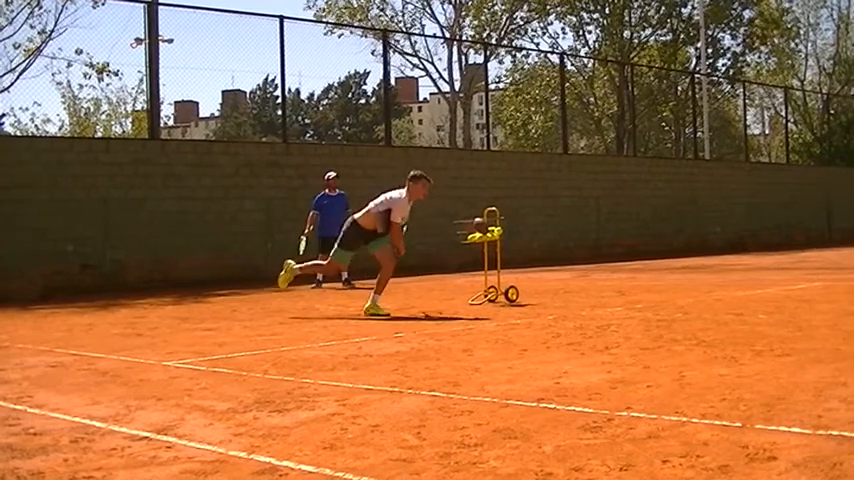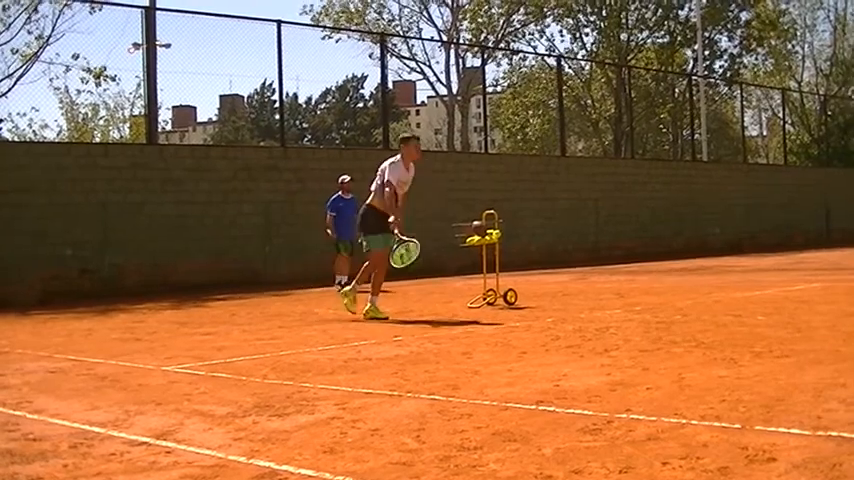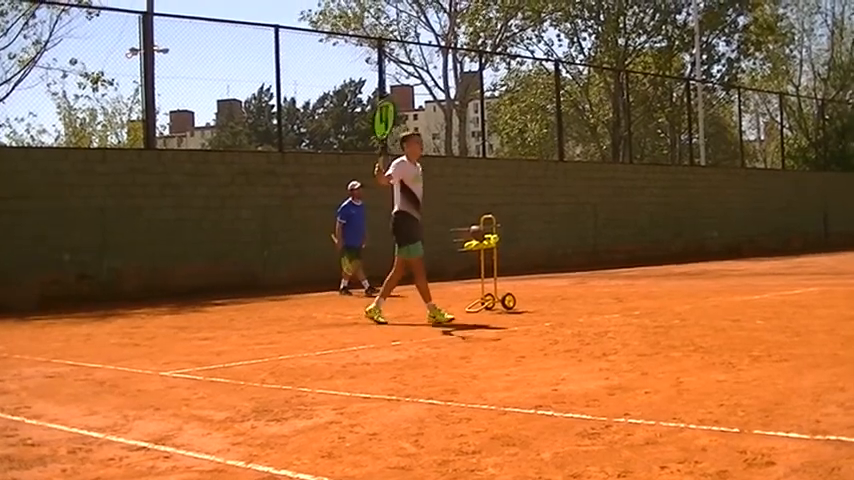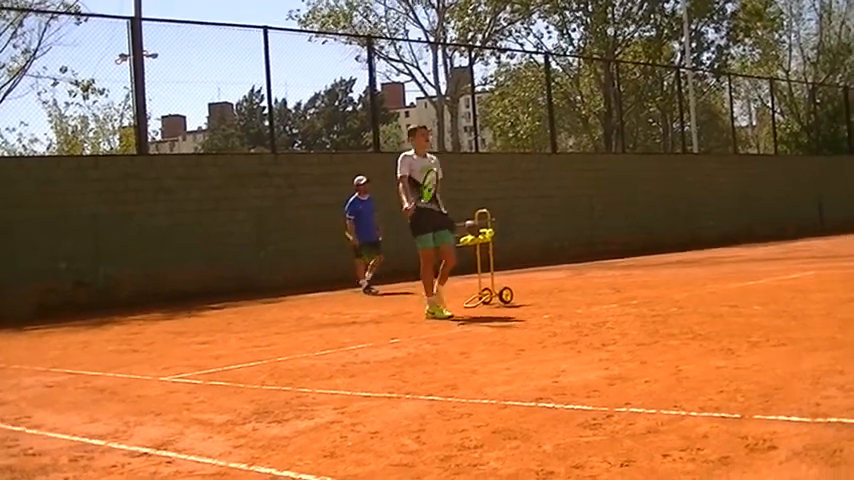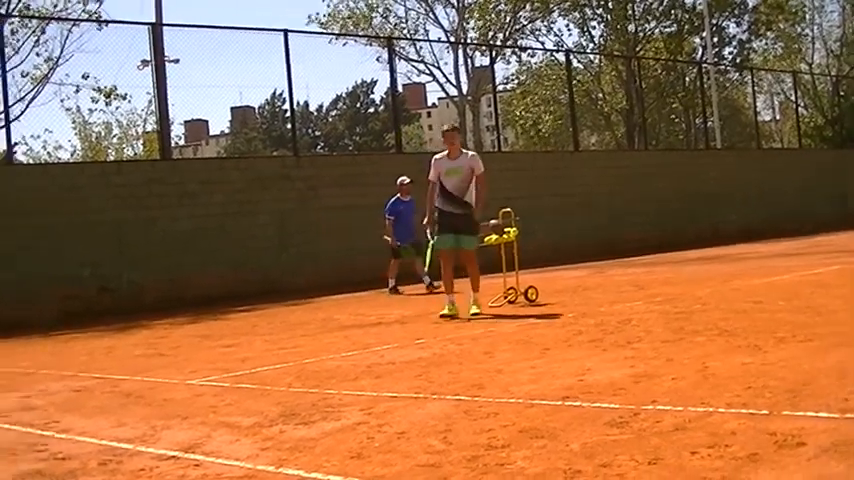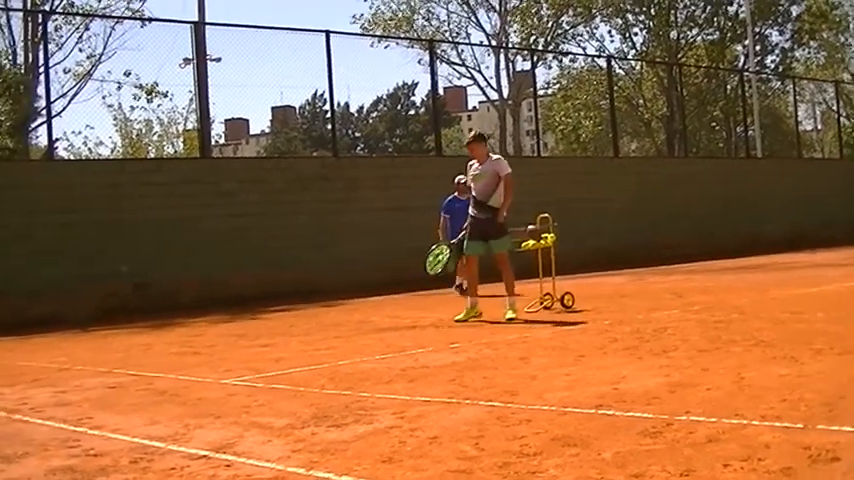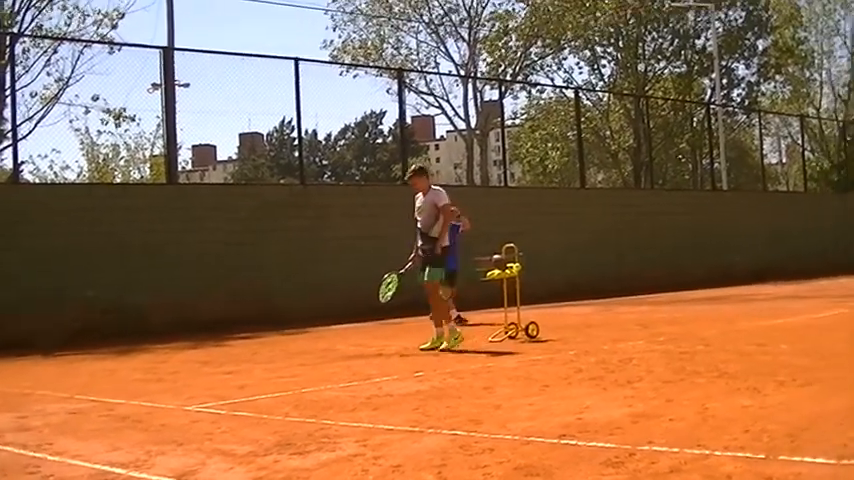
dt=0.4s
person 1, frame 1
left shoulder: (406, 202)
right shoulder: (400, 201)
left elbow: (395, 230)
right elbow: (394, 234)
right wrist: (401, 250)
left hip: (372, 231)
right hip: (356, 229)
left knee: (389, 264)
right knee: (330, 266)
left ankle: (372, 304)
right ankle: (293, 269)
person 1, frame 2
left shoulder: (411, 169)
right shoulder: (393, 165)
right elbow: (388, 192)
left wrist: (398, 218)
right wrist: (394, 218)
left hip: (387, 218)
right hip: (372, 214)
left knee: (382, 264)
right knee: (377, 261)
left ankle: (372, 306)
right ankle: (351, 291)
person 1, frame 3
left shoulder: (418, 167)
right shoulder: (400, 164)
right elbow: (385, 181)
right wrist: (380, 175)
left hip: (413, 220)
right hip: (404, 220)
left knee: (400, 269)
right knee: (418, 268)
left ankle: (376, 307)
right ankle: (432, 311)
person 1, frame 4
left shoulder: (433, 160)
right shoulder: (406, 158)
right elbow: (402, 184)
left wrist: (442, 210)
right wrist: (406, 203)
left hip: (437, 213)
right hip: (419, 214)
left knee: (450, 256)
right knee: (427, 259)
left ankle: (437, 291)
right ankle: (431, 306)
person 1, frame 5
left shoulder: (471, 158)
right shoulder: (437, 160)
left elbow: (481, 184)
right elbow: (432, 188)
left wrist: (477, 210)
right wrist: (429, 214)
left hip: (466, 213)
right hip: (443, 214)
left knee: (469, 259)
right knee: (445, 259)
left ankle: (475, 301)
right ankle: (450, 304)
person 1, frame 6
left shoulder: (497, 162)
right shoulder: (471, 166)
left elbow: (510, 187)
left wrist: (501, 212)
right wrist: (469, 218)
left hip: (493, 219)
right hip: (475, 220)
left knee: (502, 262)
right knee: (469, 263)
left ankle: (511, 306)
right ankle: (473, 307)
person 1, frame 7
left shoulder: (437, 193)
right shoulder: (418, 198)
left elbow: (448, 216)
left wrist: (439, 243)
right wrist: (416, 250)
left hip: (438, 249)
right hip: (425, 250)
left knee: (433, 290)
right knee: (432, 293)
left ankle: (453, 331)
right ankle: (439, 336)
person 2, frame 1
left shoulder: (343, 196)
right shoulder: (320, 198)
left elbow: (348, 213)
right elbow: (313, 214)
right wrist: (308, 228)
left hip: (340, 232)
right hip: (325, 233)
right knee: (323, 256)
left ankle: (345, 279)
right ankle: (319, 280)
person 2, frame 2
left shoulder: (353, 200)
right shoulder: (335, 200)
right elbow: (329, 218)
left wrist: (358, 231)
right wrist: (332, 232)
left hip: (350, 235)
right hip: (339, 235)
left knee: (347, 258)
right knee: (342, 256)
left ankle: (343, 282)
right ankle: (338, 281)
person 2, frame 3
left shoulder: (361, 205)
right shoulder: (345, 207)
right elbow: (339, 225)
left wrist: (364, 237)
right wrist: (339, 241)
left hip: (358, 242)
right hip: (349, 242)
left knee: (351, 265)
right knee: (356, 264)
left ankle: (343, 287)
right ankle: (367, 287)
person 2, frame 4
left shoulder: (369, 199)
right shoulder: (353, 203)
right elbow: (349, 221)
left wrist: (378, 229)
right wrist: (354, 237)
left hip: (372, 237)
right hip: (359, 238)
left knee: (379, 257)
right knee: (360, 261)
left ankle: (367, 279)
right ankle: (364, 285)
person 2, frame 5
left shoulder: (411, 202)
right shoulder: (393, 203)
right elbow: (388, 222)
left wrist: (415, 233)
right wrist: (391, 238)
left hip: (411, 239)
right hip: (399, 240)
left knee: (418, 259)
right knee: (396, 261)
left ankle: (429, 283)
right ankle: (391, 286)
person 2, frame 6
left shoulder: (469, 200)
right shoulder: (450, 202)
right elbow: (443, 220)
right wrist: (442, 236)
right hip: (456, 236)
left knee: (466, 260)
right knee: (464, 259)
left ankle: (465, 286)
right ankle: (458, 283)
person 2, frame 7
left shoulder: (453, 227)
left elbow: (467, 225)
left wrist: (458, 215)
left hip: (452, 266)
left knee: (451, 291)
right knee: (447, 291)
right ankle: (455, 315)
